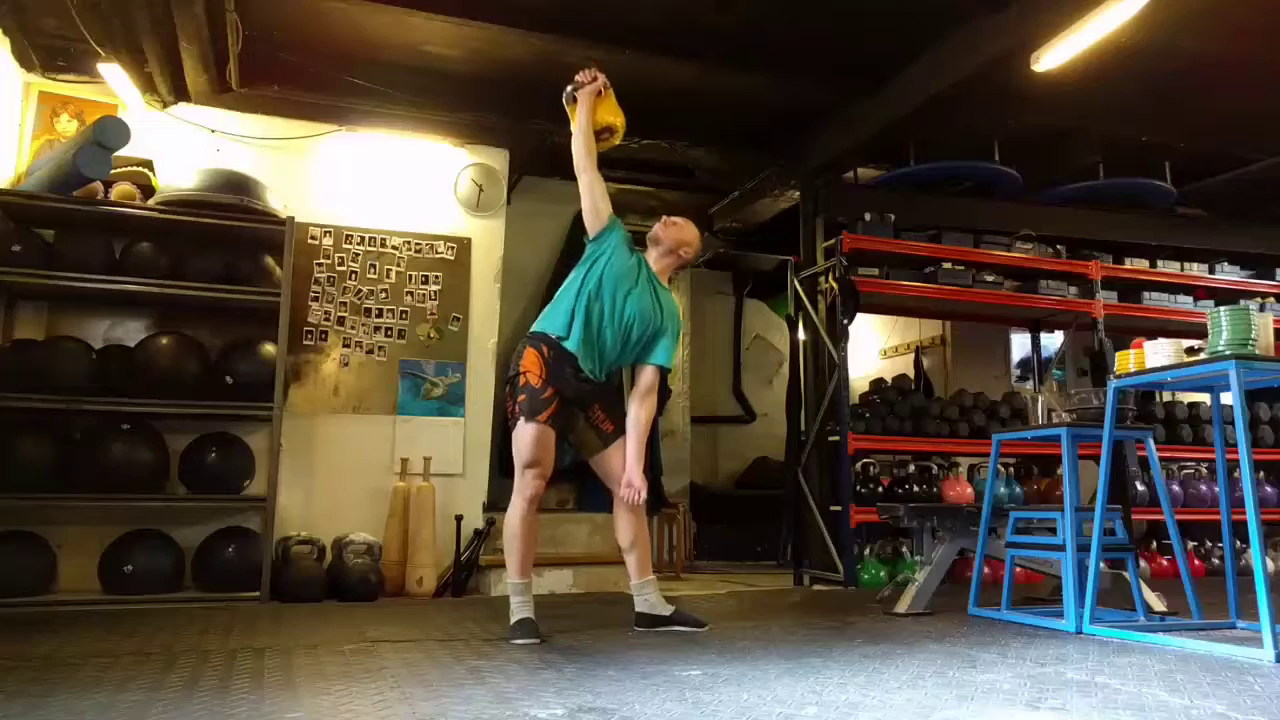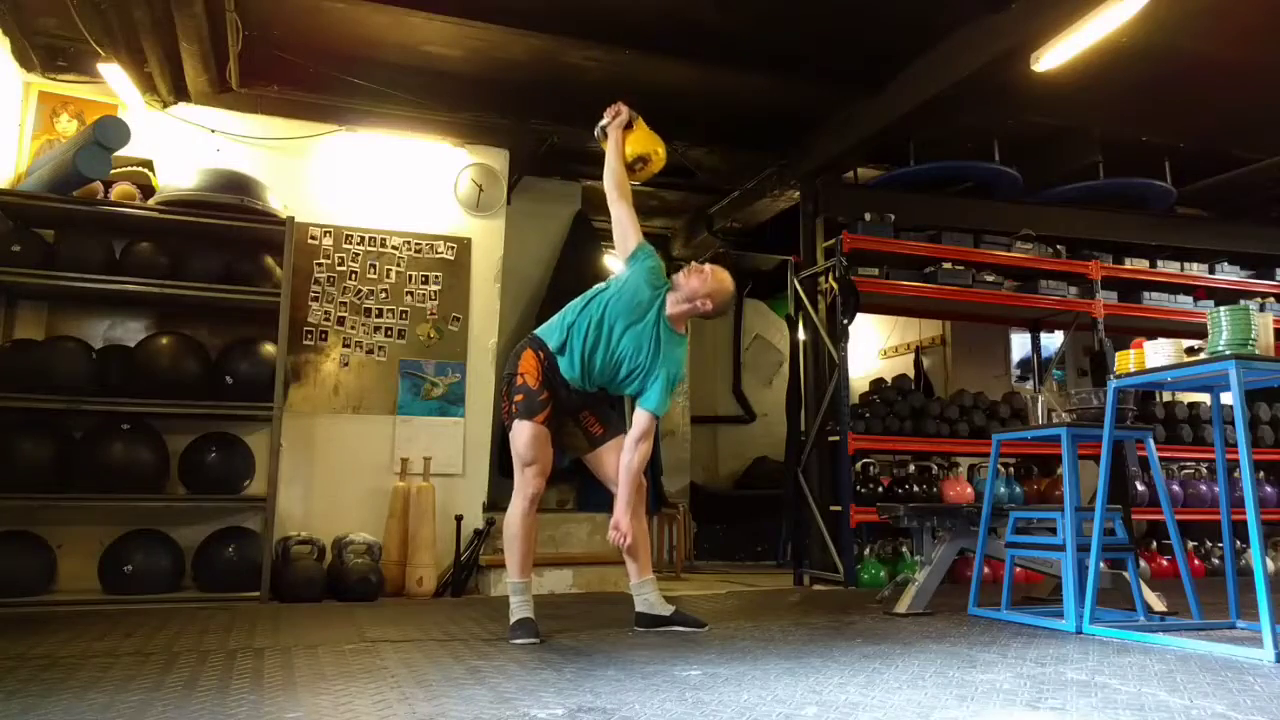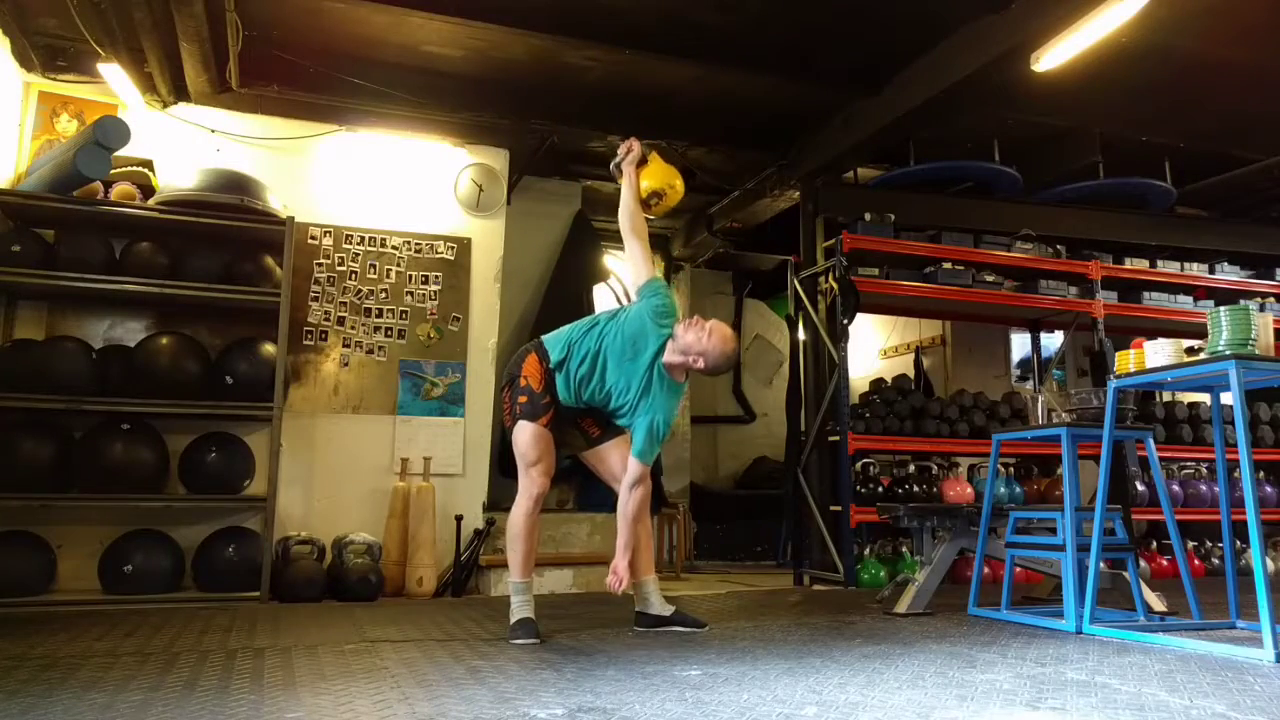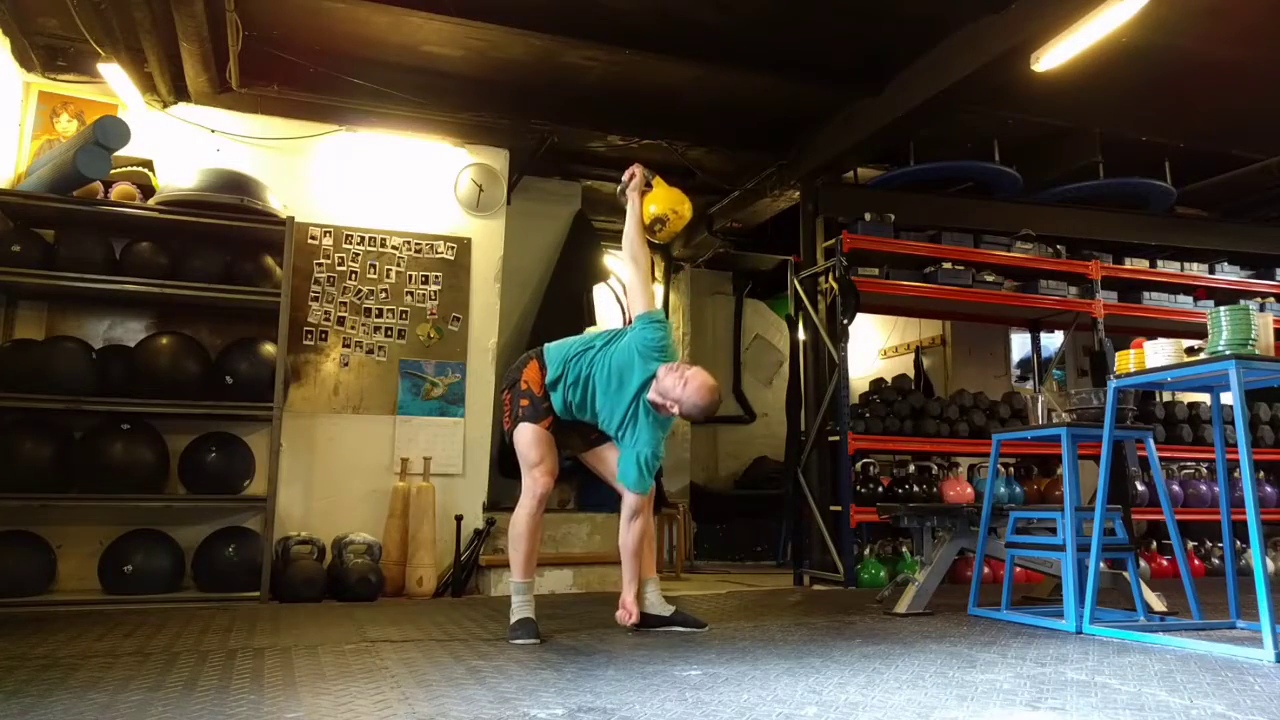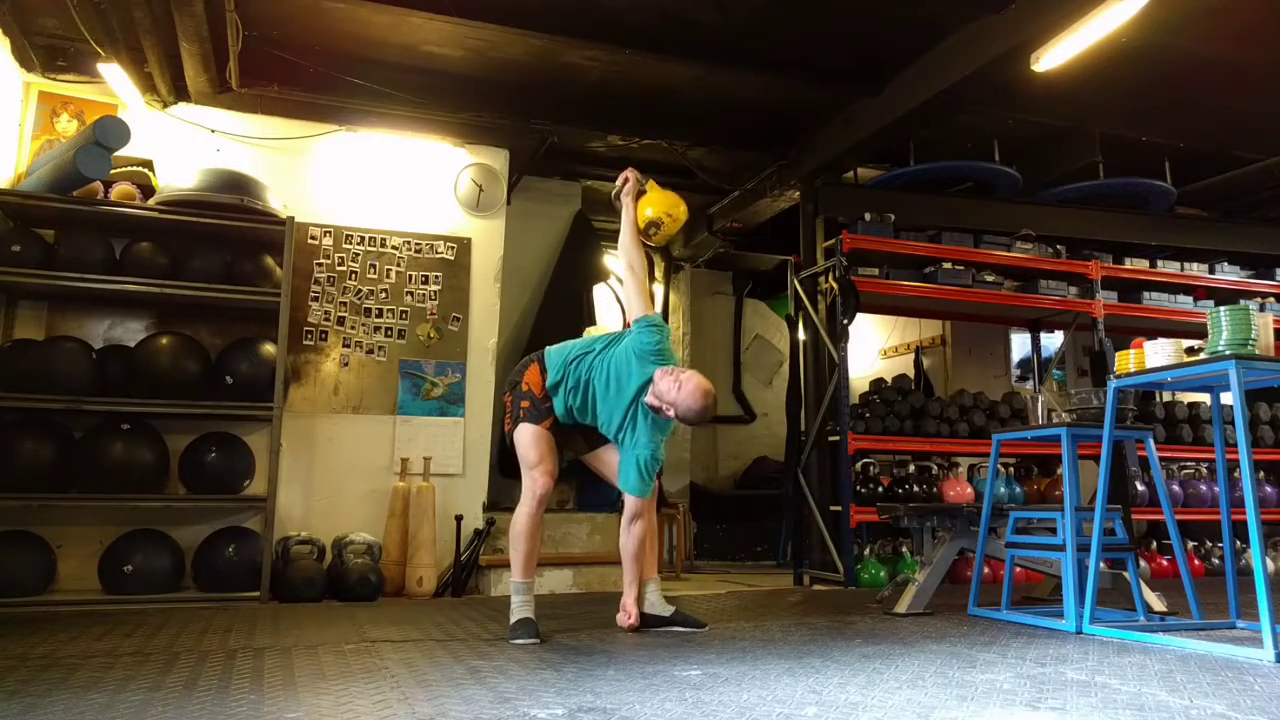
dt=0.5s
person 1, frame 1
left shoulder: (667, 317)
right shoulder: (615, 246)
left elbow: (644, 393)
right elbow: (586, 168)
left wrist: (636, 461)
right wrist: (586, 100)
left hip: (592, 385)
right hip: (543, 360)
left knee: (631, 488)
right knee: (531, 484)
left ankle: (649, 605)
right ankle: (520, 610)
person 1, frame 2
left shoulder: (671, 359)
right shoulder: (647, 276)
left elbow: (640, 435)
right elbow: (618, 198)
left wrist: (623, 506)
right wrist: (616, 133)
left hip: (585, 394)
right hip: (539, 363)
left knee: (636, 486)
right knee: (531, 485)
left ankle: (648, 604)
right ankle: (520, 610)
person 1, frame 3
left shoulder: (660, 403)
right shoulder: (660, 314)
left elbow: (634, 484)
right elbow: (634, 237)
left wrist: (623, 556)
right wrist: (630, 171)
left hip: (582, 402)
right hip: (538, 371)
left knee: (633, 481)
right knee: (535, 486)
left ankle: (650, 604)
right ankle: (520, 610)
person 1, frame 4
left shoulder: (647, 437)
right shoulder: (654, 344)
left elbow: (633, 513)
right elbow: (636, 267)
left wrist: (630, 592)
right wrist: (634, 197)
left hip: (578, 411)
right hip: (538, 378)
left knee: (640, 490)
right knee: (539, 485)
left ankle: (650, 602)
right ankle: (521, 609)
person 1, frame 5
left shoulder: (647, 440)
right shoulder: (652, 348)
left elbow: (634, 516)
right elbow: (633, 270)
left wrist: (630, 595)
right wrist: (628, 202)
left hip: (580, 414)
right hip: (539, 381)
left knee: (644, 493)
right knee: (539, 486)
left ankle: (650, 602)
right ankle: (521, 609)
